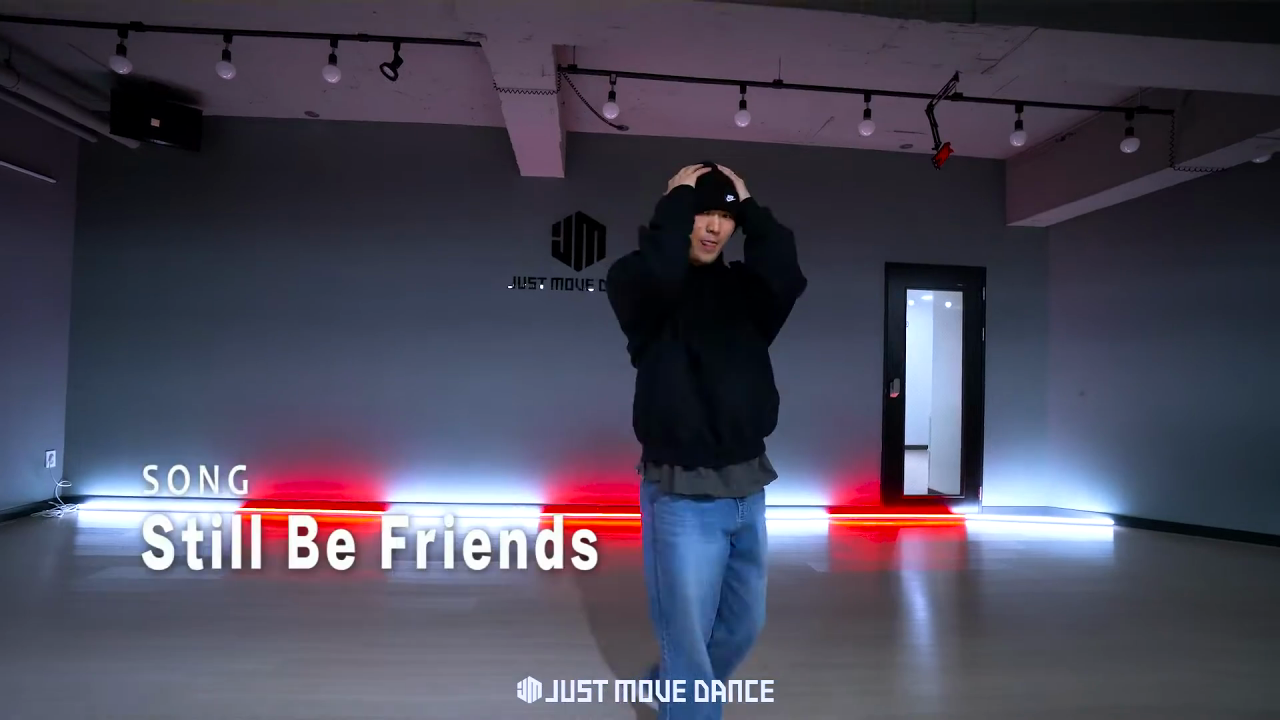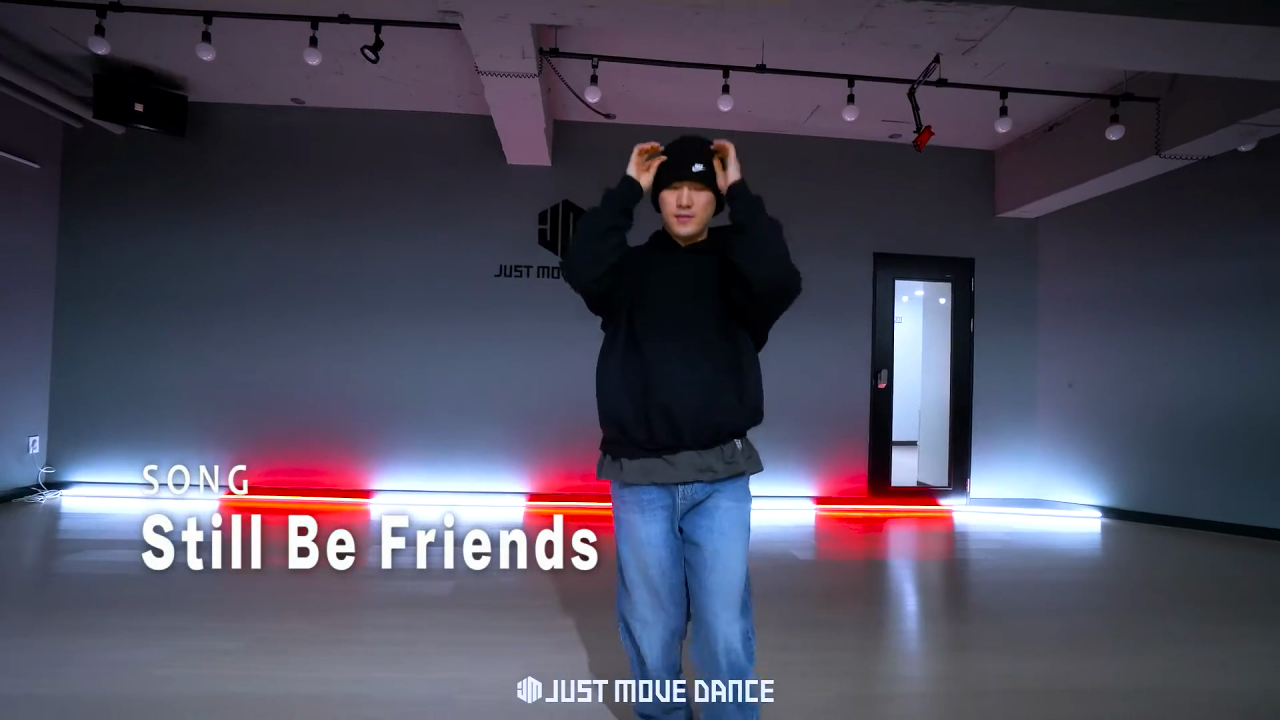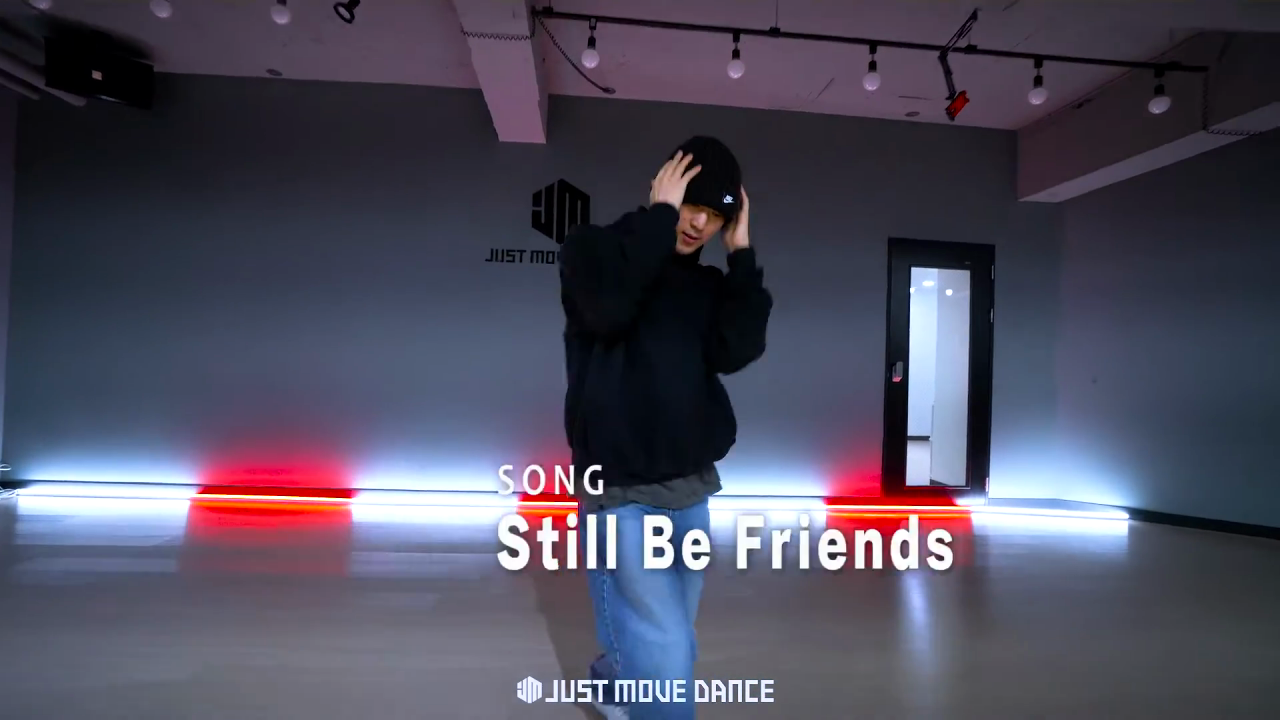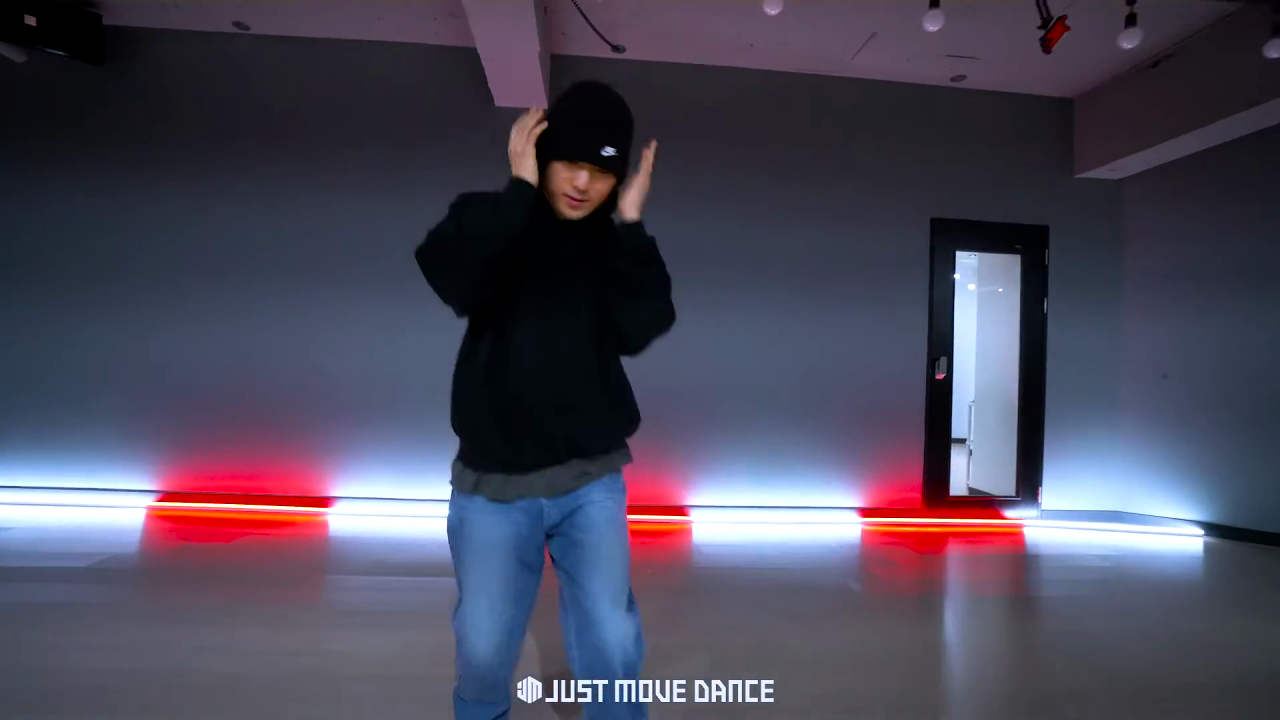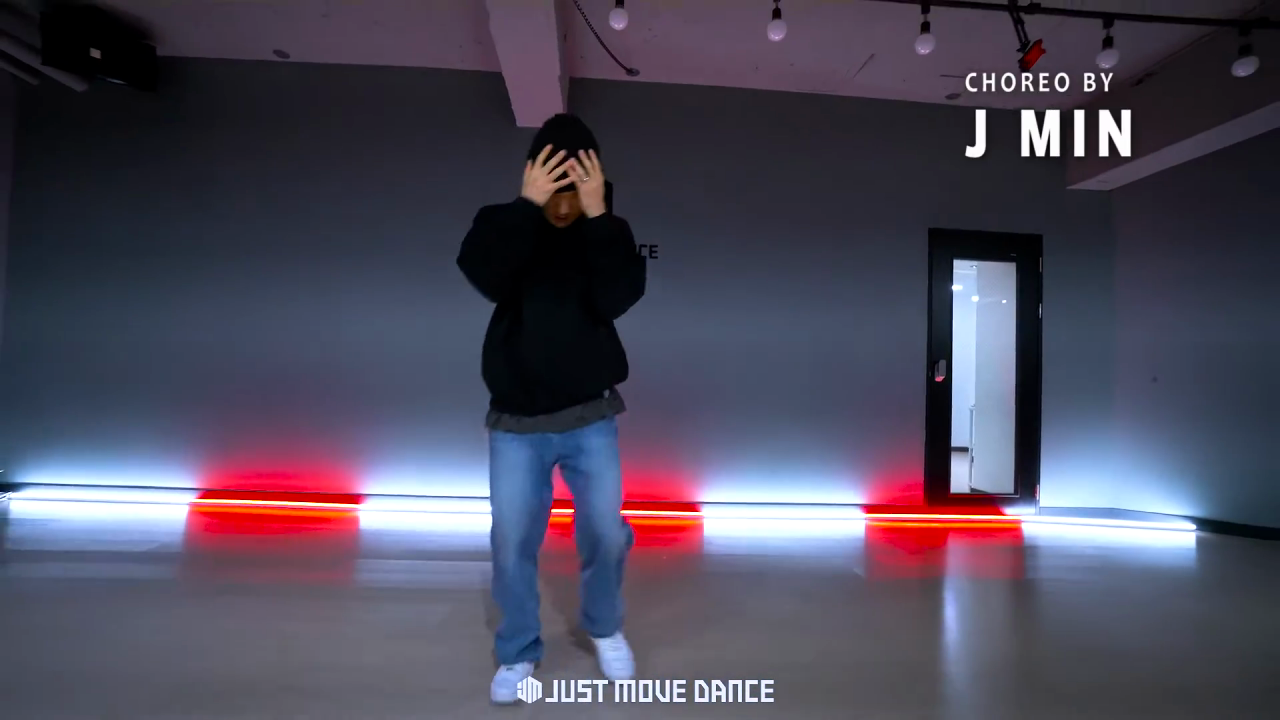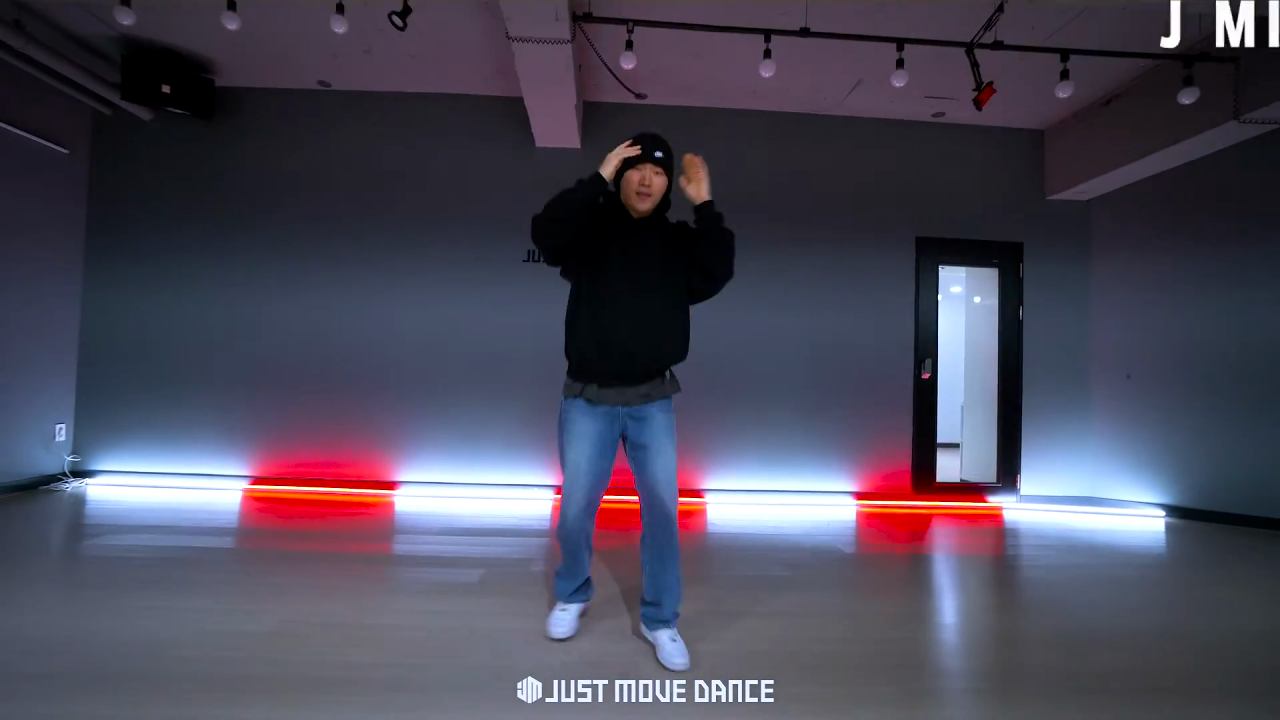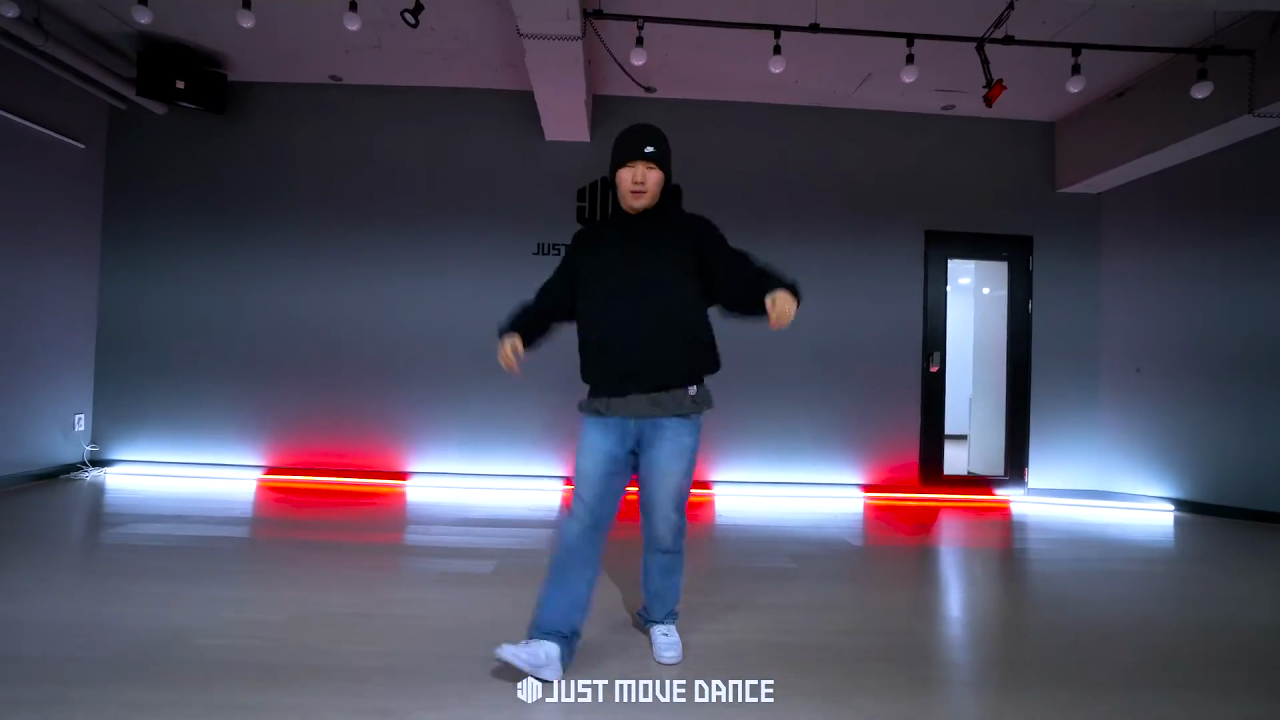
dt=0.7s
person 1, frame 1
left shoulder: (742, 288)
right shoulder: (639, 283)
left elbow: (786, 279)
right elbow: (659, 269)
left wrist: (750, 206)
right wrist: (678, 198)
left hip: (744, 486)
right hip: (680, 490)
left knee: (742, 624)
right knee: (689, 637)
person 1, frame 2
left shoulder: (735, 266)
right shoulder: (630, 268)
left elbow: (776, 283)
right elbow: (582, 268)
left wrist: (740, 190)
right wrist: (629, 187)
left hip: (720, 477)
right hip: (640, 478)
left knee: (726, 634)
right knee: (652, 631)
person 1, frame 3
left shoulder: (708, 285)
right shoulder: (593, 250)
left elbow: (738, 351)
right elbow: (609, 306)
left wrist: (741, 251)
right wrist: (659, 212)
left hip: (690, 492)
right hip: (620, 494)
left knee: (662, 648)
right knee: (665, 654)
person 1, frame 4
left shoulder: (618, 249)
right shoulder: (489, 225)
left elbow: (637, 331)
right elbow: (451, 281)
left wrist: (631, 221)
right wrist: (517, 189)
left hip: (591, 480)
right hip: (491, 482)
left knee: (612, 637)
right knee: (484, 641)
person 1, frame 5
left shoulder: (610, 234)
right shoulder: (500, 223)
left elbow: (614, 300)
right elbow: (488, 279)
left wrist: (596, 215)
right wrist: (527, 204)
left hip: (590, 417)
right hip: (516, 423)
left knee: (606, 537)
right knee: (512, 544)
left ankle: (605, 628)
right ankle: (518, 654)
person 1, frame 6
left shoulder: (678, 241)
right shoulder: (589, 230)
left elbow: (715, 274)
right elbow: (546, 234)
left wrist: (706, 207)
right wrist: (597, 180)
left hip: (652, 399)
right hip: (587, 398)
left knee: (662, 511)
right knee: (578, 505)
left ankle: (662, 622)
right ankle: (571, 593)
person 1, frame 7
left shoulder: (694, 234)
right shoulder: (589, 243)
left elbow: (738, 278)
right elbow: (555, 298)
left wrist: (776, 292)
right wrist: (519, 330)
left hip: (674, 409)
right hip: (606, 407)
left knee: (663, 524)
right knee: (582, 523)
left ankle: (660, 618)
right ankle: (550, 644)
